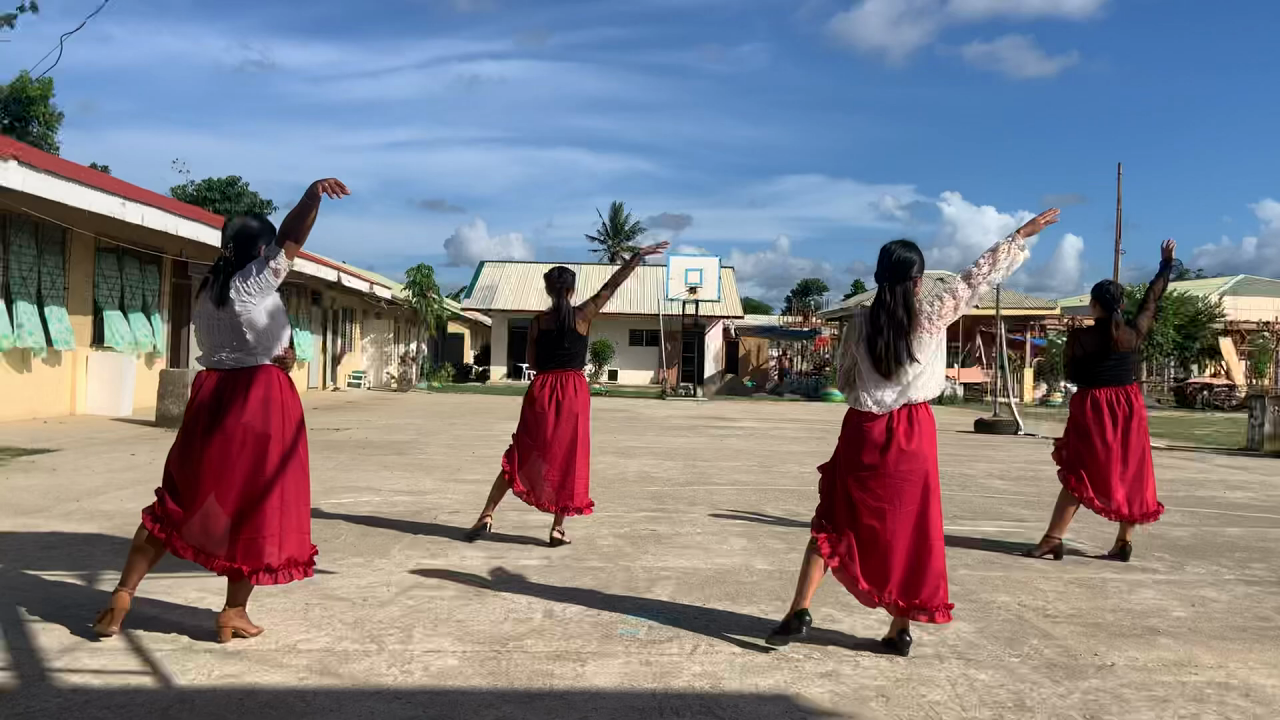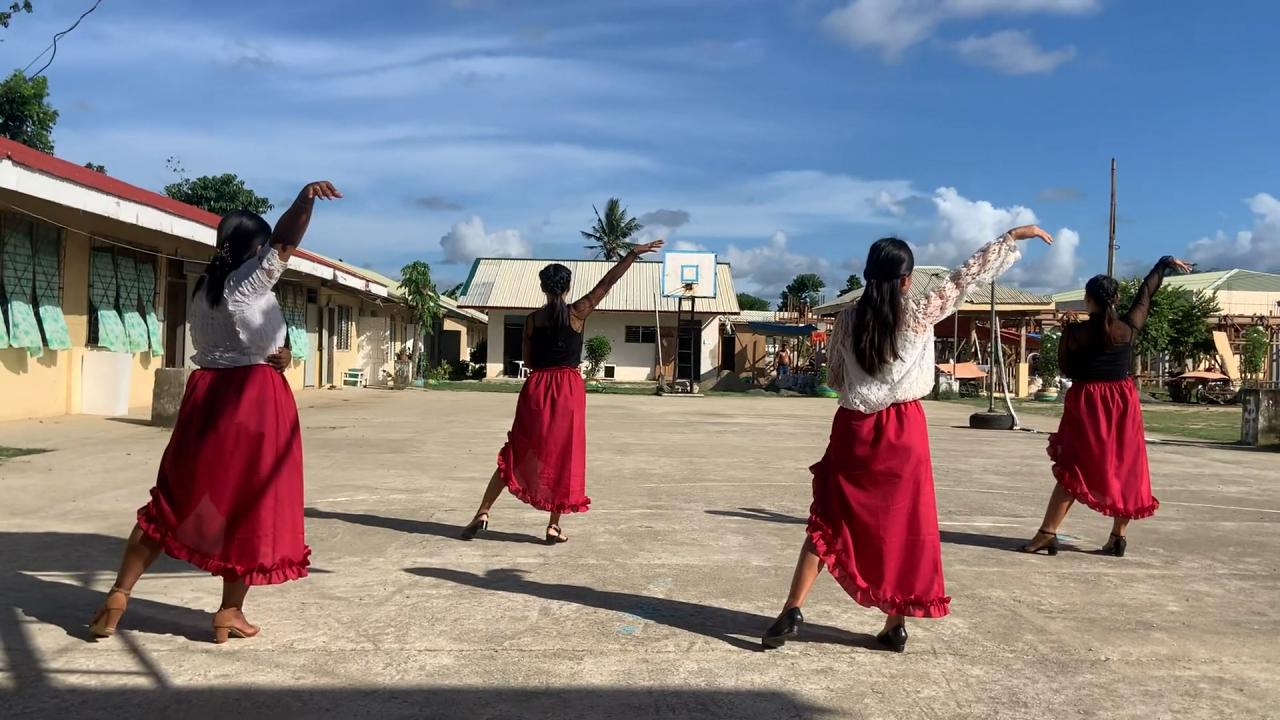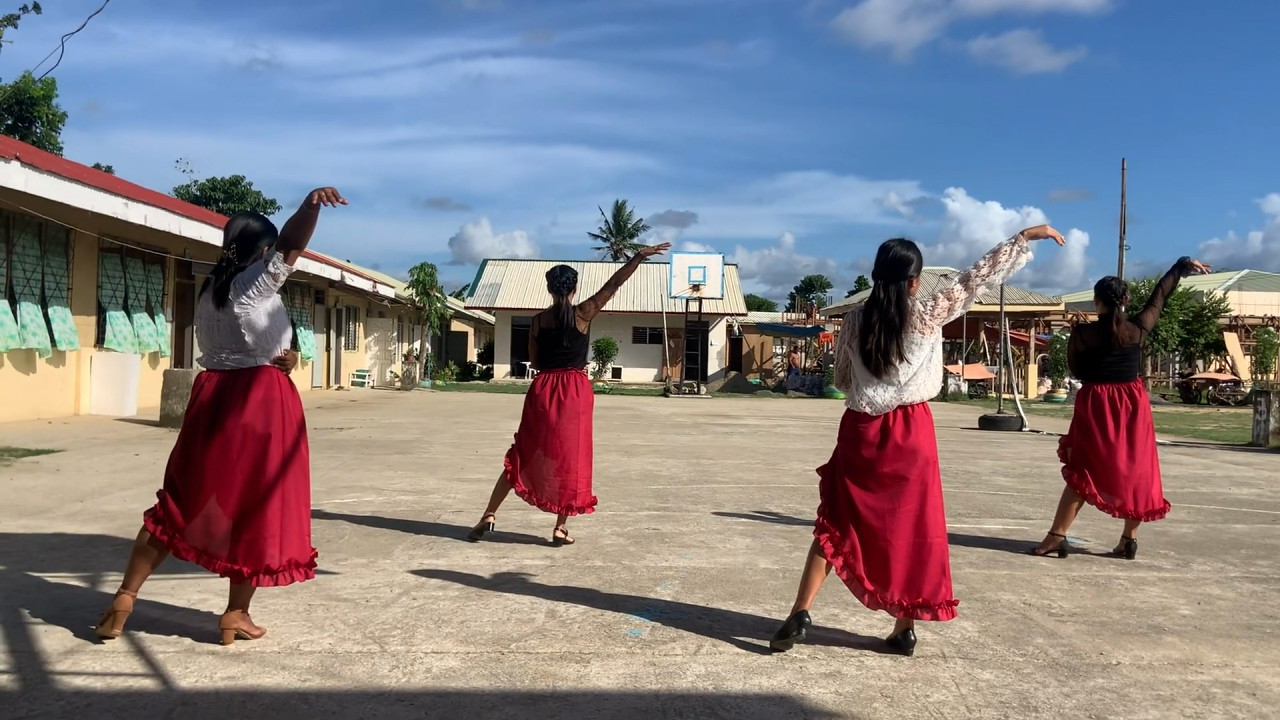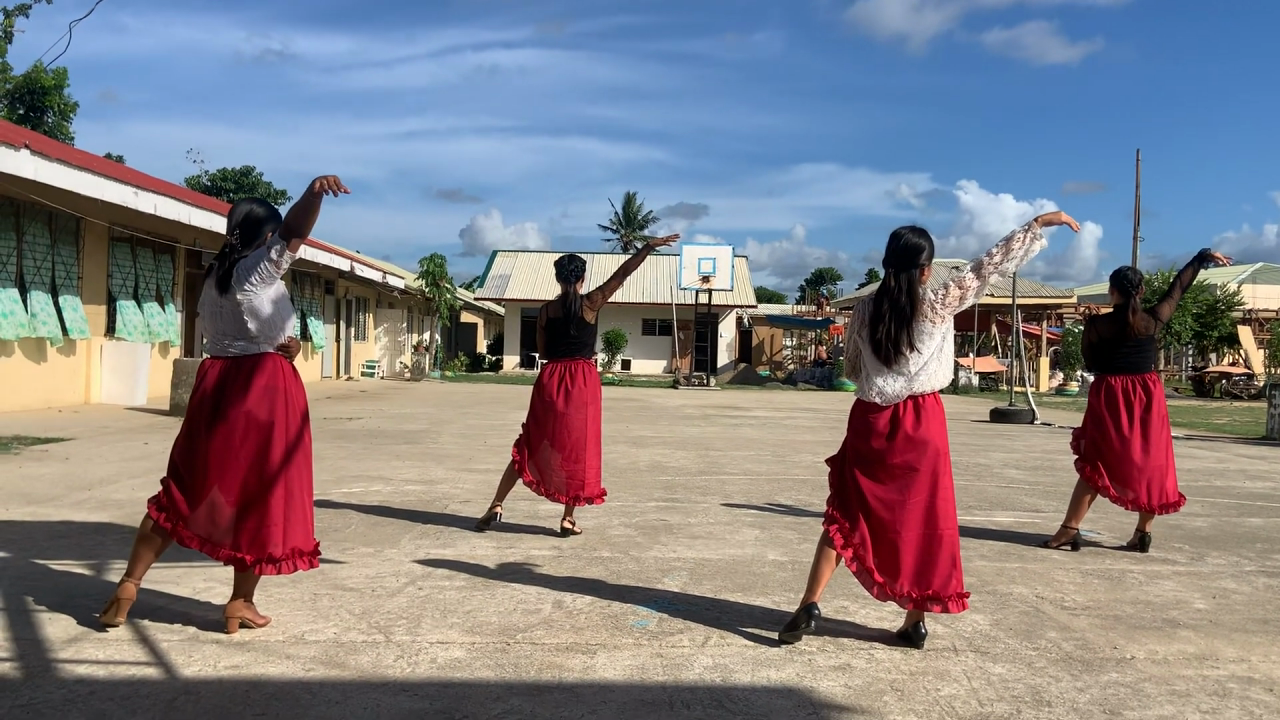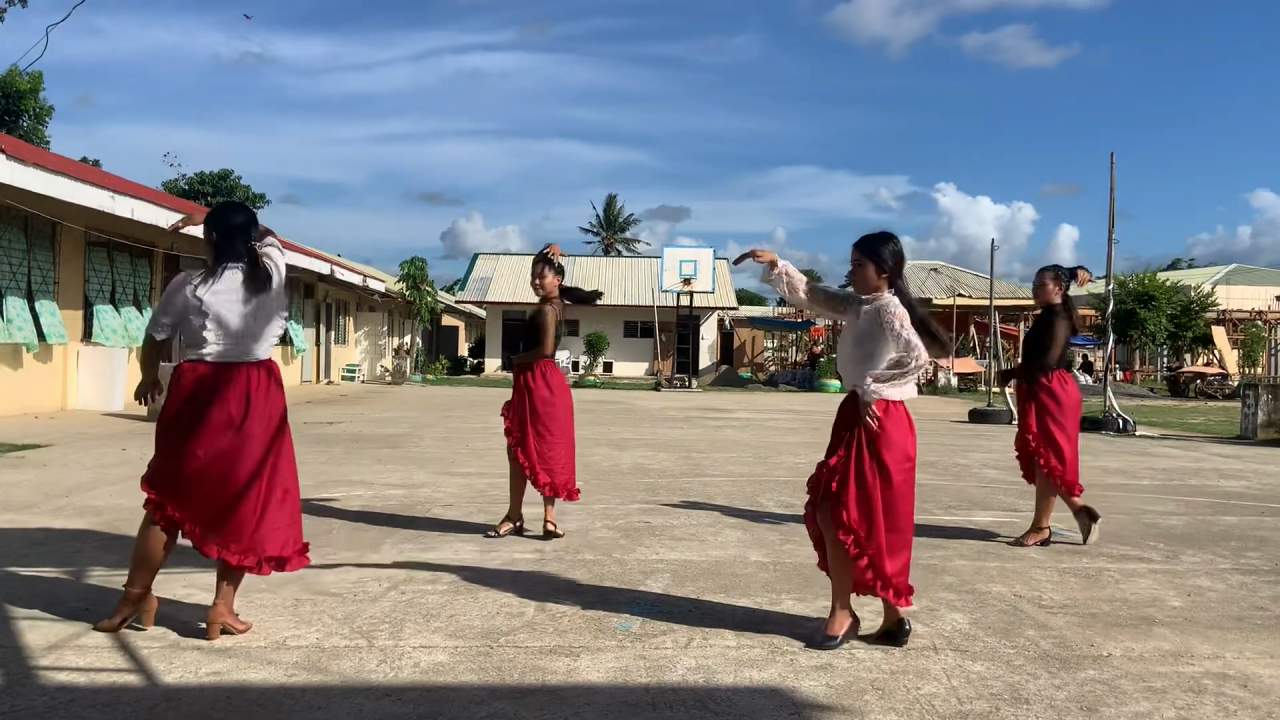
dt=1s
person 1, frame 1
left shoulder: (209, 290)
right shoulder: (254, 284)
right elbow: (291, 241)
left wrist: (279, 357)
right wrist: (312, 195)
left hip: (214, 398)
right hip: (258, 403)
left knee: (181, 500)
right knee: (255, 507)
left ankle: (123, 594)
right ankle: (234, 613)
person 1, frame 2
left shoulder: (206, 290)
right shoulder: (249, 283)
right elbow: (285, 243)
left wrist: (274, 356)
right wrist: (305, 199)
left hip: (208, 398)
right hip: (253, 402)
left knee: (175, 500)
right knee: (249, 508)
left ankle: (118, 595)
right ankle: (230, 613)
person 1, frame 3
left shoulder: (211, 290)
right shoulder: (256, 283)
right elbow: (291, 246)
left wrist: (279, 356)
right wrist: (311, 204)
left hip: (214, 398)
right hip: (259, 402)
left knee: (182, 502)
right knee: (256, 508)
left ankle: (125, 596)
right ankle: (236, 614)
person 1, frame 4
left shoulder: (214, 277)
right shoulder: (259, 268)
right elbow: (295, 233)
left wrist: (282, 344)
right wrist: (314, 192)
left hip: (217, 386)
right hip: (263, 391)
left knee: (184, 490)
right knee: (260, 497)
left ankle: (128, 585)
right ankle: (241, 603)
person 1, frame 5
left shoulder: (189, 285)
right shoulder: (273, 272)
left elbow: (153, 343)
right elbow: (262, 239)
left wrist: (149, 379)
right wrist: (204, 218)
left hip: (200, 394)
right hip: (259, 394)
left knee: (167, 499)
right knee: (243, 502)
left ankle: (137, 598)
right ankle: (223, 605)
person 2, frame 1
left shoulder: (860, 322)
right shoulder: (932, 314)
left elbow: (844, 382)
right elbow: (980, 274)
right wrist: (1023, 233)
left hip: (864, 430)
right hip: (912, 431)
left knee: (834, 524)
right knee: (909, 528)
left ankle: (799, 612)
right ankle: (900, 629)
person 2, frame 2
left shoulder: (848, 318)
right shoulder: (919, 313)
left elbow: (834, 378)
right elbow: (969, 275)
right wrist: (1014, 235)
left hip: (854, 427)
right hip: (903, 428)
left knee: (830, 522)
right knee: (903, 526)
left ankle: (791, 612)
right ankle: (895, 625)
person 2, frame 3
left shoulder: (855, 320)
right shoulder: (926, 315)
left elbow: (841, 379)
right elbow: (977, 277)
right wrist: (1026, 236)
left hip: (861, 429)
right hip: (909, 431)
left knee: (837, 524)
right knee: (910, 528)
left ankle: (800, 615)
right ankle: (904, 629)
person 2, frame 4
left shoulder: (865, 309)
right shoulder: (938, 304)
left elbow: (851, 369)
right elbow: (992, 264)
right wrist: (1039, 223)
left hip: (871, 420)
right hip: (921, 421)
left knee: (846, 516)
right knee: (921, 521)
left ankle: (810, 606)
right ankle: (915, 621)
person 2, frame 5
left shoulder: (889, 309)
right shoulder: (854, 304)
left elbow: (915, 356)
right elbow: (808, 295)
left wrist: (870, 389)
right wrist: (773, 263)
left hip: (874, 418)
right hip: (869, 416)
left knee: (835, 511)
right knee: (872, 520)
left ankle: (843, 613)
right ankle: (893, 615)
person 3, frame 1
left shoulder: (1080, 338)
right shoulder: (1134, 332)
left elbow: (1071, 374)
right elbow: (1152, 298)
right wrist: (1166, 263)
left hip: (1092, 409)
right hip: (1128, 408)
left knee: (1079, 475)
right knee: (1130, 474)
left ankle: (1053, 539)
right ankle: (1123, 542)
person 3, frame 2
left shoulder: (1074, 332)
right shoulder: (1128, 327)
left elbow: (1066, 369)
right elbow: (1145, 294)
right wrist: (1165, 263)
left hip: (1086, 404)
right hip: (1123, 403)
left knee: (1073, 470)
right knee: (1125, 469)
left ankle: (1048, 533)
right ankle: (1118, 537)
person 3, frame 3
left shoulder: (1083, 334)
right shoulder: (1138, 328)
left elbow: (1076, 370)
right elbow: (1159, 296)
right wrist: (1183, 265)
left hip: (1096, 406)
right hip: (1132, 406)
left knee: (1082, 472)
right knee: (1135, 471)
left ankle: (1058, 536)
right ankle: (1129, 539)
person 3, frame 4
left shoulder: (1097, 324)
right shoulder: (1154, 320)
left elbow: (1090, 363)
right elbow: (1177, 288)
right wrist: (1204, 257)
left hip: (1109, 397)
right hip: (1147, 397)
left knee: (1095, 465)
right knee: (1149, 463)
left ankle: (1070, 529)
right ankle: (1143, 532)
person 3, frame 5
left shoulder: (1057, 320)
right shoulder: (1050, 313)
left elbow: (1047, 361)
left wrist: (1011, 374)
right wrist: (1077, 273)
left hip: (1050, 392)
right hip: (1041, 393)
left knee: (1045, 459)
right knee: (1045, 460)
left ankle: (1041, 528)
right ankle: (1081, 510)
person 4, frame 1
left shoulder: (538, 322)
right shoulder: (582, 315)
left elbow: (532, 362)
right elbow: (612, 285)
right wrist: (638, 256)
left hip: (541, 391)
right hip: (572, 392)
left knee: (521, 456)
right knee: (568, 460)
left ankle: (487, 515)
right ankle: (557, 529)
person 4, frame 2
left shoulder: (532, 319)
right shoulder: (577, 313)
left elbow: (527, 360)
right elbow: (607, 282)
right wrist: (633, 254)
left hip: (536, 388)
right hip: (568, 389)
left knee: (516, 454)
right knee: (563, 457)
left ankle: (483, 513)
right ankle: (554, 527)
person 4, frame 3
left shoulder: (538, 320)
right shoulder: (583, 314)
left elbow: (534, 362)
right elbow: (614, 284)
right wrist: (640, 256)
left hip: (543, 389)
right hip: (574, 391)
left knee: (524, 455)
right knee: (570, 458)
left ankle: (489, 515)
right ankle: (560, 528)
person 4, frame 4
left shoulder: (546, 310)
right shoulder: (591, 304)
left elbow: (542, 352)
right elbow: (622, 273)
right wrist: (649, 247)
left hip: (550, 380)
right hip: (582, 381)
left knee: (531, 446)
right knee: (578, 449)
left ankle: (496, 506)
right ankle: (568, 519)
person 4, frame 5
left shoulder: (547, 308)
right shoulder: (553, 302)
left elbow: (545, 350)
right elbow: (544, 262)
left wrist: (519, 360)
right wrist: (551, 251)
left hip: (535, 381)
right hip: (550, 382)
left knee: (521, 450)
right knee: (547, 449)
left ankle: (514, 517)
right ankle: (550, 519)
